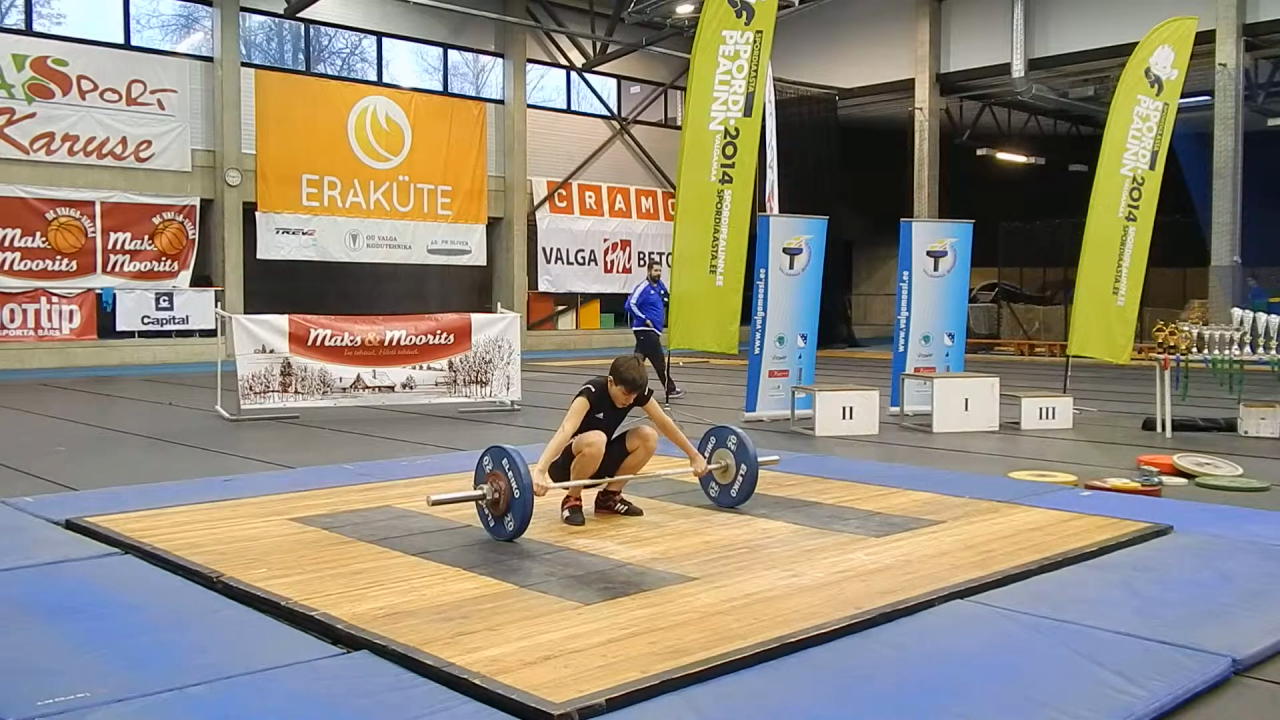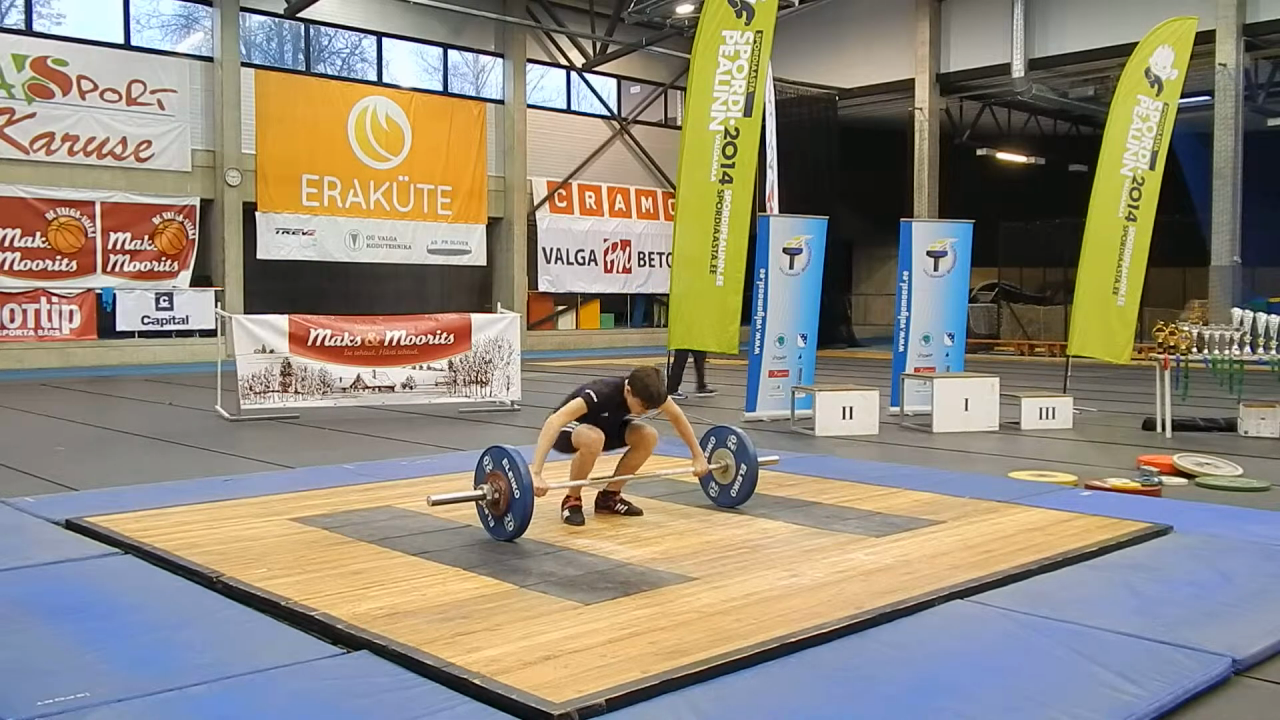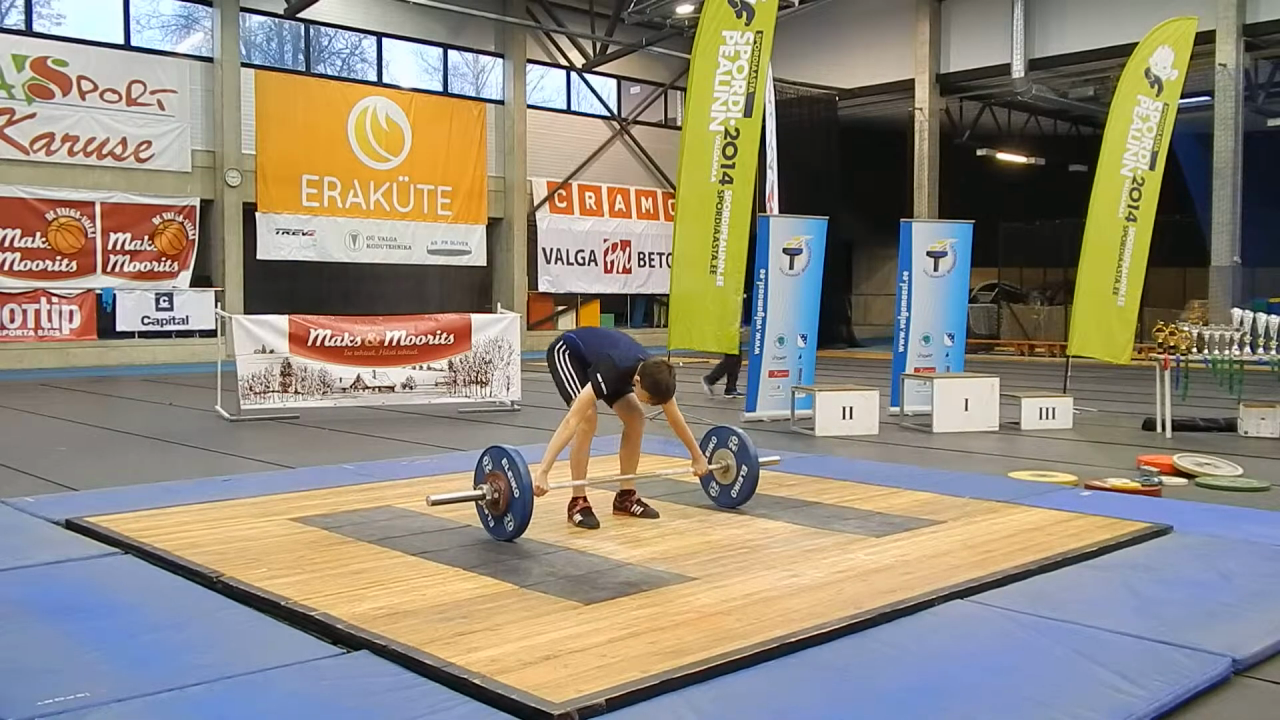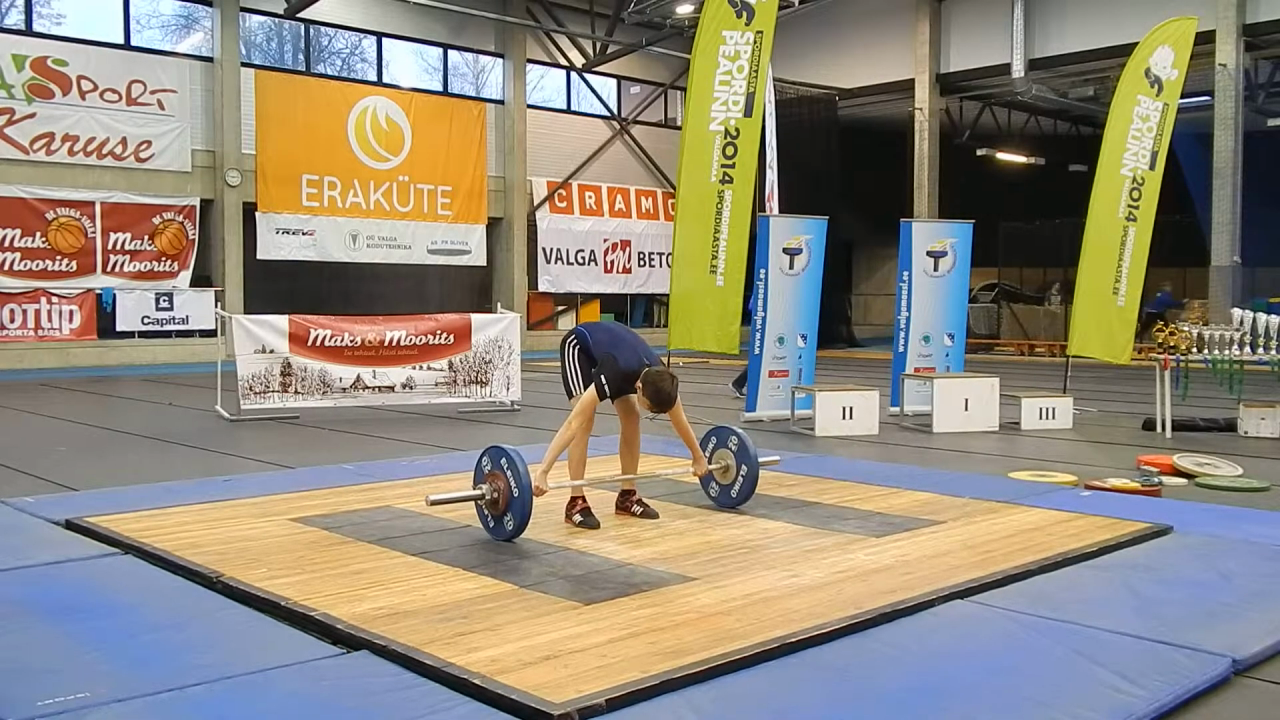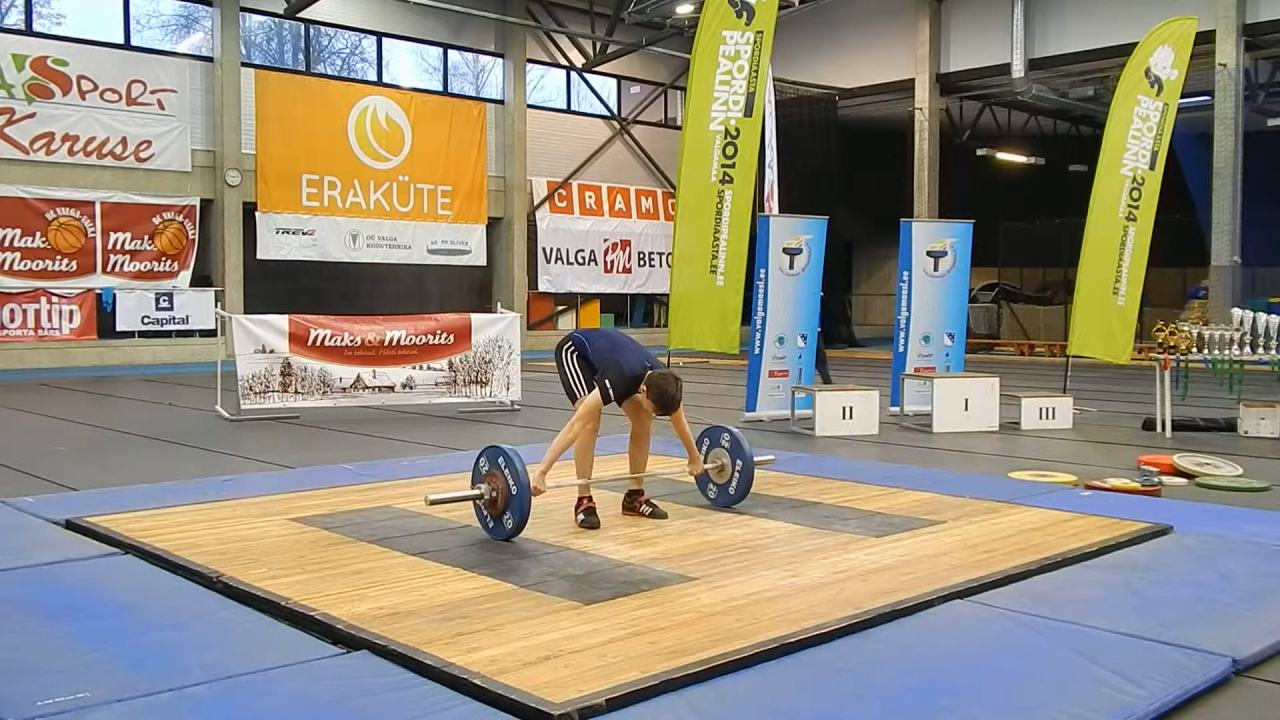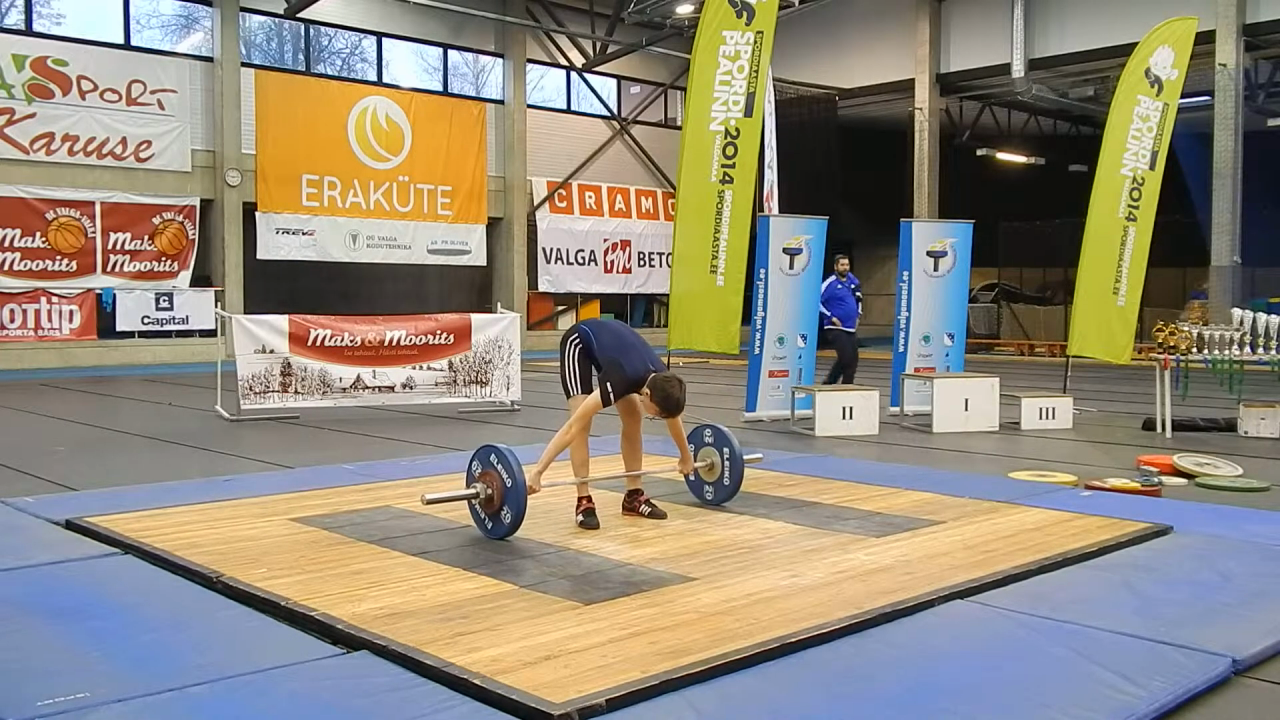
dt=0.4s
person 1, frame 1
left shoulder: (637, 390)
right shoulder: (592, 391)
left elbow: (664, 422)
right elbow: (566, 429)
left wrist: (694, 456)
right wrist: (539, 471)
left hip: (597, 462)
right hip: (565, 464)
left knee: (649, 437)
right knee: (596, 440)
left ankle: (609, 496)
right ankle: (572, 500)
person 1, frame 2
left shoulder: (646, 393)
right shoulder: (602, 394)
left elbow: (677, 417)
right elbow: (553, 423)
left wrist: (698, 456)
right wrist: (536, 473)
right hip: (567, 430)
left knee: (648, 436)
right knee: (593, 439)
left ankle: (609, 495)
right ankle: (572, 500)
person 1, frame 3
left shoulder: (655, 373)
right shoulder: (610, 371)
left elbow: (675, 418)
right elbow: (571, 421)
left wrist: (698, 457)
right wrist: (542, 472)
left hip: (592, 356)
right hip: (566, 351)
left knee: (635, 417)
right knee: (588, 417)
left ankle: (625, 496)
right ankle: (578, 502)
person 1, frame 4
left shoulder: (661, 379)
right shoulder: (615, 373)
left elbow: (679, 420)
right elbow: (573, 423)
left wrist: (698, 457)
right wrist: (543, 471)
left hip: (609, 342)
right hip: (578, 344)
left knee: (632, 418)
right knee: (585, 419)
left ankle: (627, 496)
right ankle: (576, 502)
person 1, frame 5
left shoulder: (663, 381)
right shoulder: (619, 378)
left elbow: (679, 421)
right elbow: (575, 426)
left wrist: (695, 458)
right wrist: (541, 472)
left hip: (605, 347)
right hip: (574, 350)
left knee: (643, 419)
right knee: (590, 420)
left ankle: (635, 496)
right ankle: (584, 501)
person 1, frame 6
left shoulder: (664, 382)
right shoulder: (621, 380)
left elbow: (674, 421)
right elbow: (573, 426)
left wrist: (686, 457)
right wrist: (537, 471)
left hip: (610, 338)
right hip: (579, 341)
left knee: (633, 417)
right knee: (583, 421)
left ankle: (634, 495)
right ankle: (584, 501)
